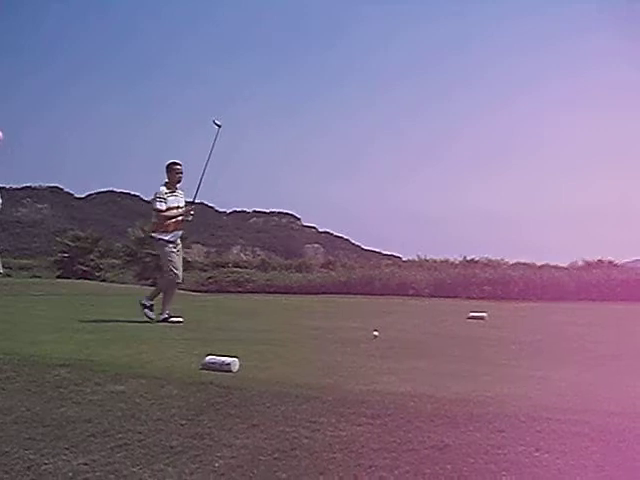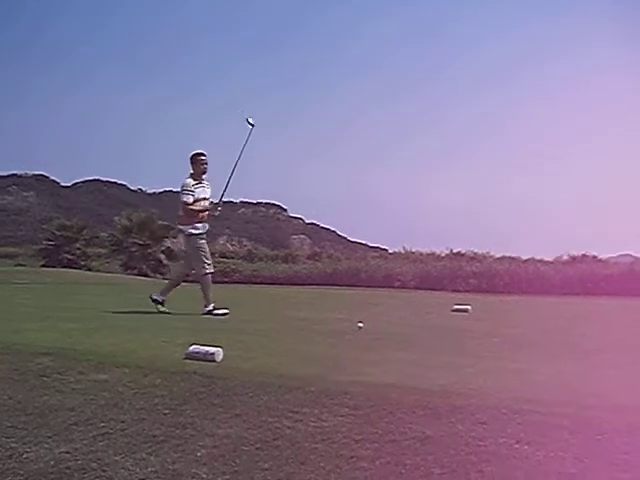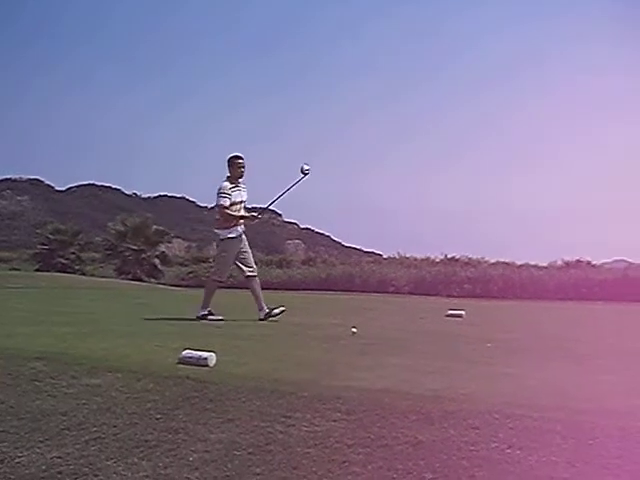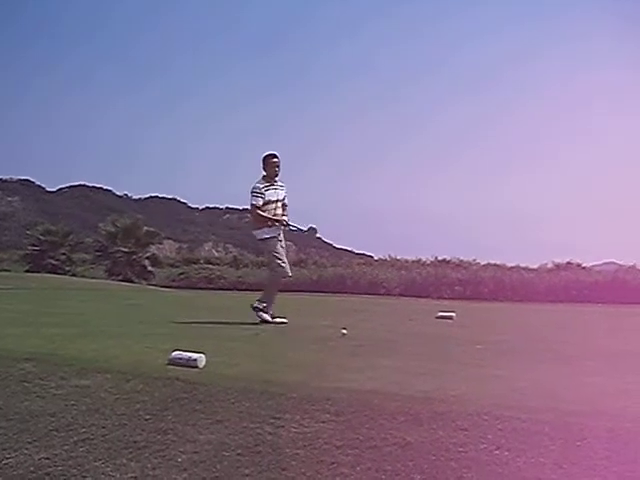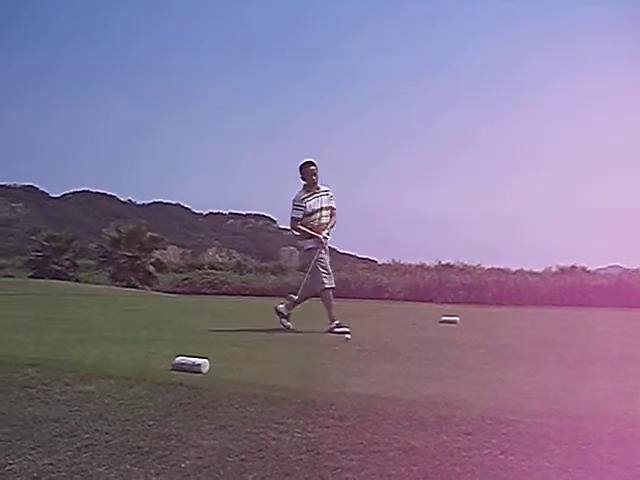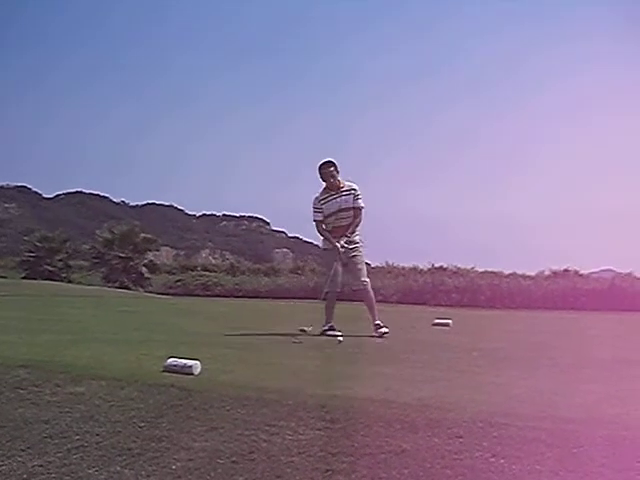
dt=0.4s
person 1, frame 1
left shoulder: (180, 194)
right shoulder: (161, 193)
right elbow: (159, 215)
left wrist: (187, 215)
right wrist: (181, 213)
left hip: (176, 238)
right hip: (164, 238)
left knee: (177, 277)
right knee: (173, 275)
left ankle: (164, 312)
right ankle: (148, 300)
person 1, frame 2
left shoulder: (206, 184)
right shoulder: (188, 184)
right elbow: (187, 209)
left wrist: (212, 209)
right wrist: (207, 208)
left hip: (200, 230)
right hip: (192, 231)
left knee: (187, 269)
right knee: (205, 267)
left ankle: (160, 296)
right ankle: (208, 306)
person 1, frame 3
left shoulder: (242, 187)
right shoulder: (225, 187)
right elbow: (223, 212)
left wrist: (249, 215)
right wrist: (245, 216)
left hip: (239, 234)
right hip: (228, 236)
left knee: (251, 271)
right knee: (219, 274)
left ankle: (263, 310)
right ankle: (204, 310)
person 1, frame 4
left shoulder: (281, 186)
right shoulder: (259, 187)
right elbow: (254, 212)
left wrist: (283, 218)
right wrist: (275, 219)
left hip: (278, 233)
right hip: (266, 234)
left knee: (276, 273)
right knee: (282, 271)
left ankle: (268, 311)
right ankle: (261, 303)
person 1, frame 5
left shoulder: (327, 191)
right shoulder: (300, 198)
left elbow: (333, 216)
right elbow: (294, 225)
left wrist: (326, 231)
right wrist: (315, 235)
left hip: (323, 243)
right hip: (311, 244)
left knee: (314, 284)
right knee: (325, 282)
left ankle: (285, 308)
right ankle: (333, 322)
person 1, frame 6
left shoulder: (353, 190)
right shoulder: (319, 199)
left elbow: (358, 217)
right elbow: (319, 226)
left wrist: (345, 237)
right wrist: (334, 242)
left hip: (352, 242)
right hip: (331, 245)
left knee: (363, 282)
right knee: (332, 285)
left ankle: (376, 321)
right ankle: (328, 324)
